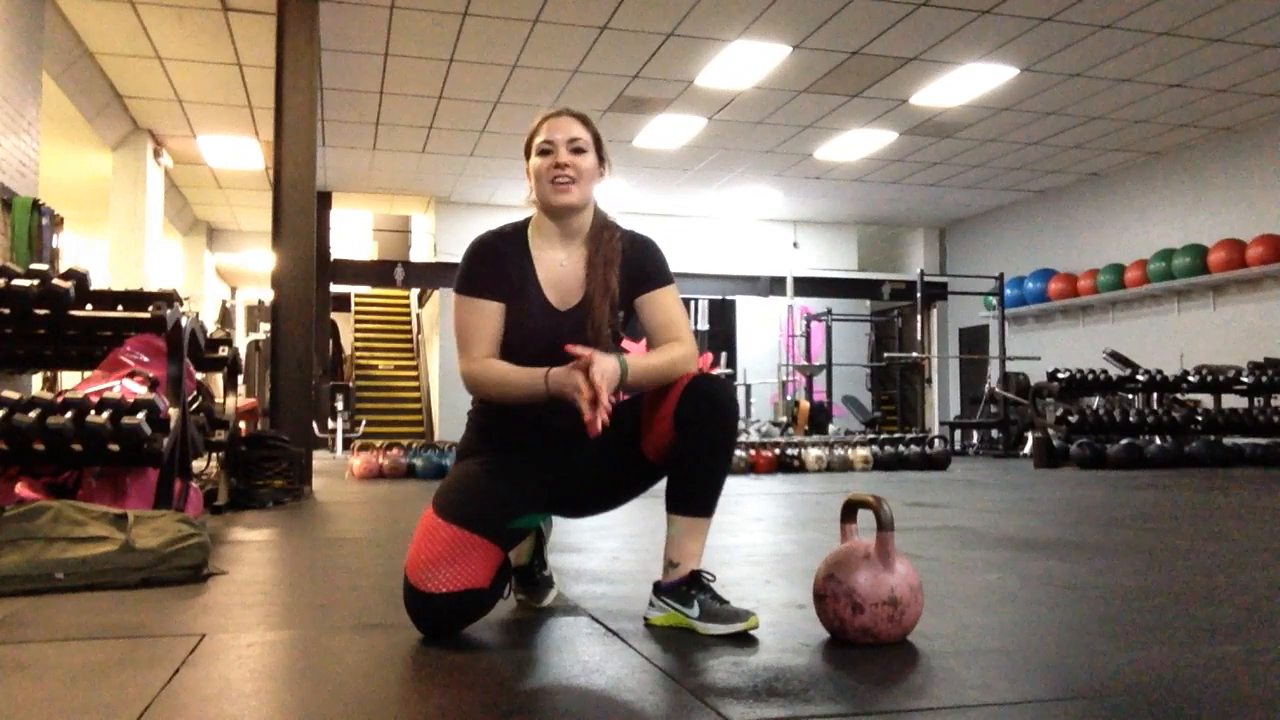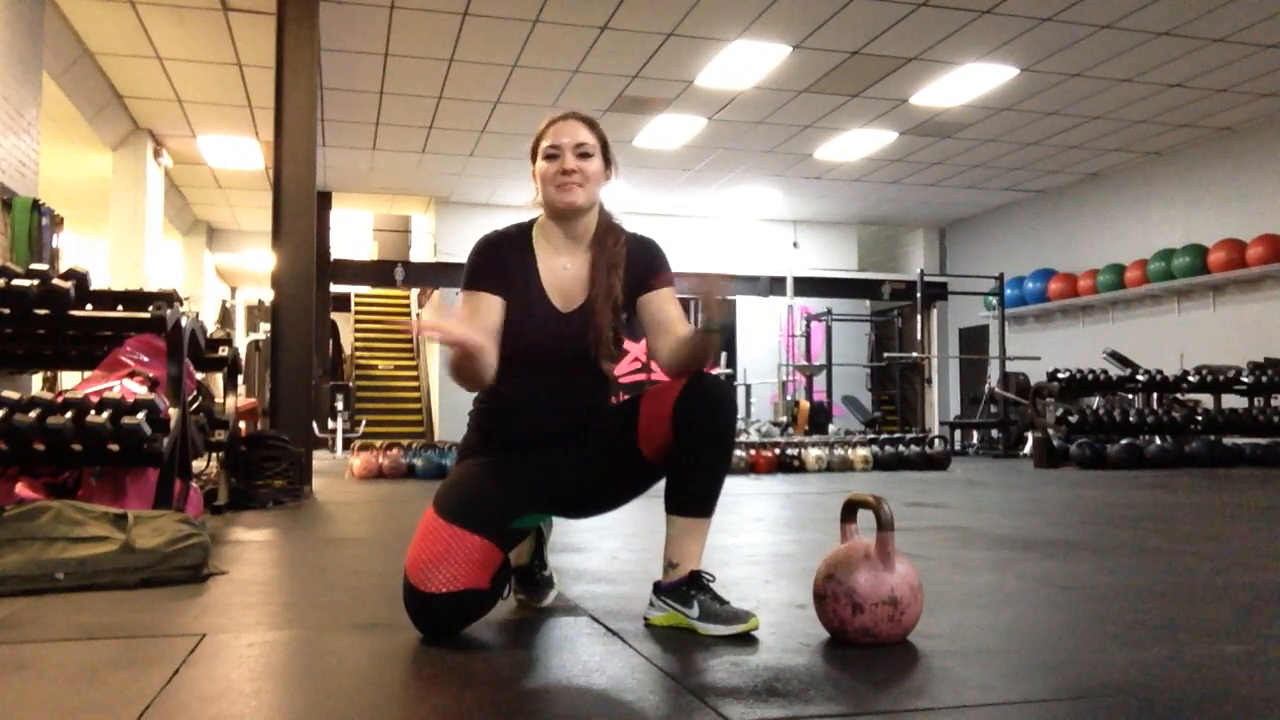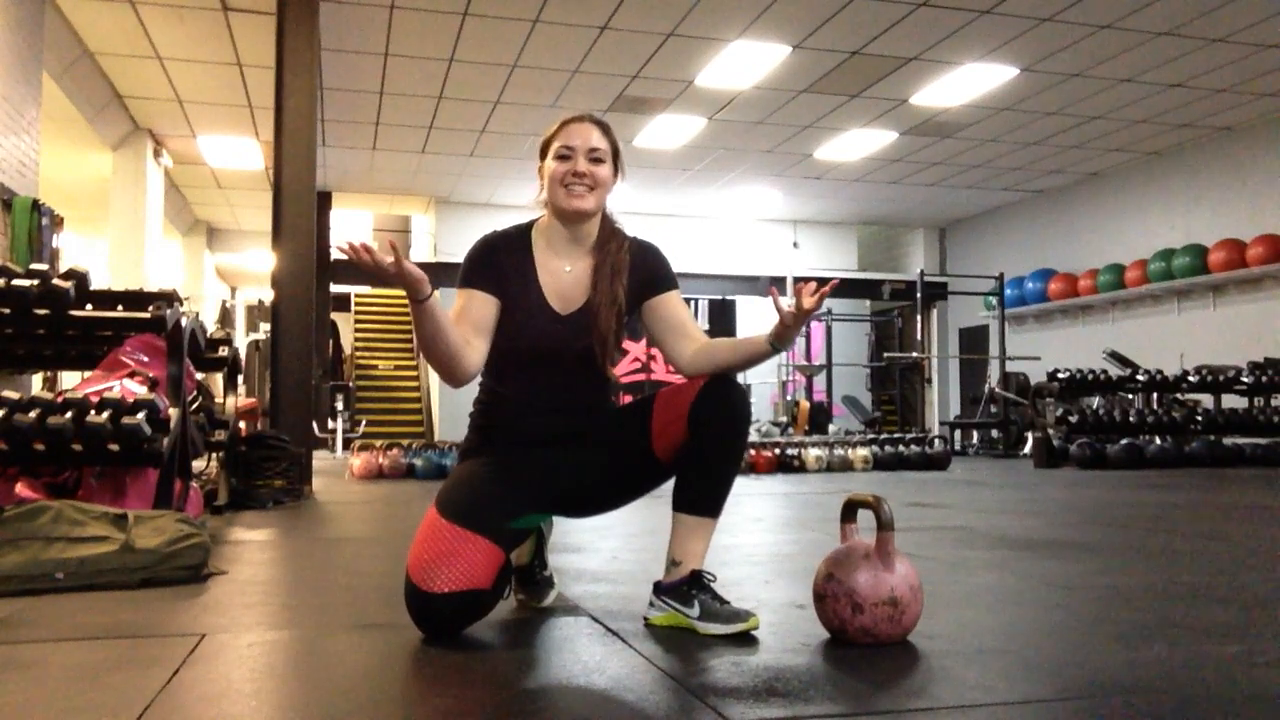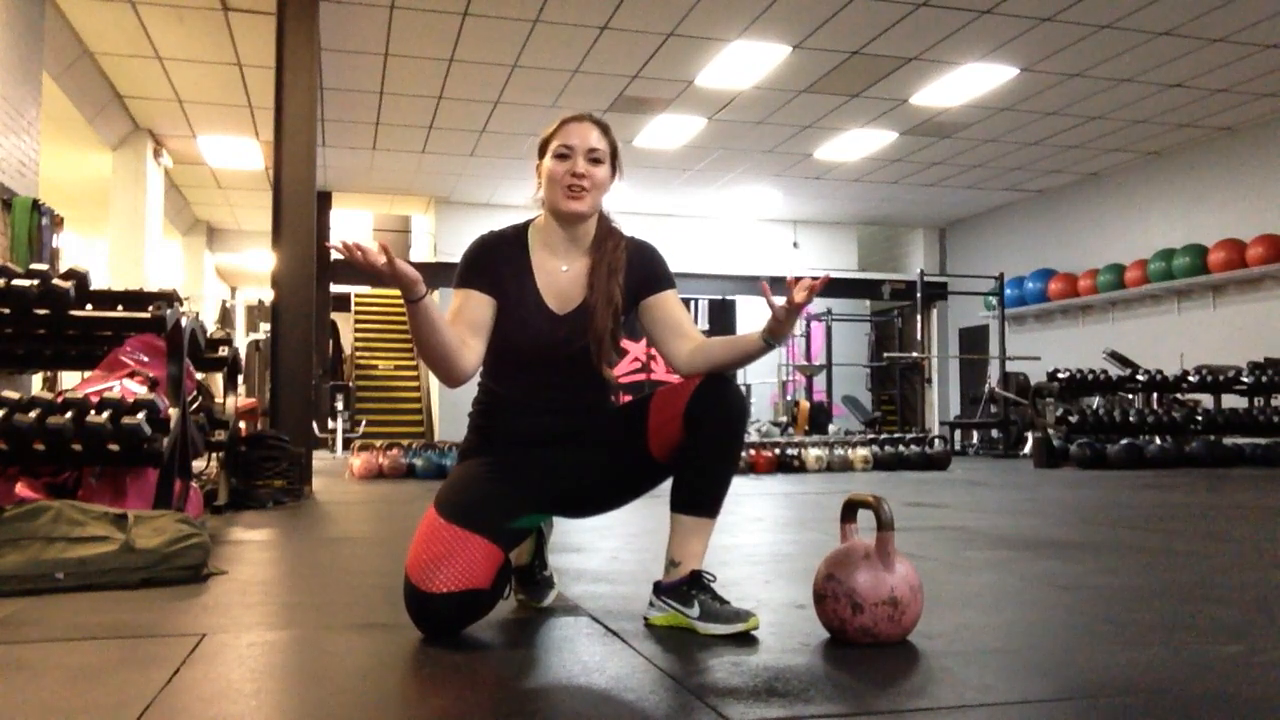
dt=0.5s
person 1, frame 1
left shoulder: (636, 253)
right shoulder: (491, 253)
left elbow: (683, 353)
right elbow: (476, 370)
left wrist: (617, 370)
right wrist: (558, 381)
left hip: (594, 447)
right hip: (506, 453)
left knee: (711, 399)
right knee: (435, 608)
left ankle: (678, 590)
right ankle: (523, 544)
person 1, frame 2
left shoulder: (638, 255)
right shoulder: (497, 253)
left elbow: (679, 362)
right elbow: (476, 373)
left wrist: (710, 327)
right wrist: (465, 348)
left hip: (594, 447)
right hip: (506, 453)
left knee: (709, 398)
right knee: (436, 607)
left ankle: (678, 590)
right ankle: (523, 542)
person 1, frame 3
left shoulder: (639, 261)
right shoulder: (496, 254)
left elbow: (692, 354)
right elbow: (460, 366)
left wrist: (776, 339)
right wrist: (419, 292)
left hip: (596, 449)
right hip: (506, 456)
left knee: (723, 401)
right knee: (437, 607)
left ankle: (678, 590)
right ankle: (524, 544)
person 1, frame 4
left shoulder: (636, 261)
right shoulder: (493, 254)
left elbow: (689, 354)
right elbow: (457, 367)
left wrist: (771, 334)
right wrist: (414, 292)
left hip: (594, 450)
right hip: (504, 456)
left knee: (719, 401)
right knee: (437, 607)
left ankle: (679, 590)
right ankle: (523, 544)
